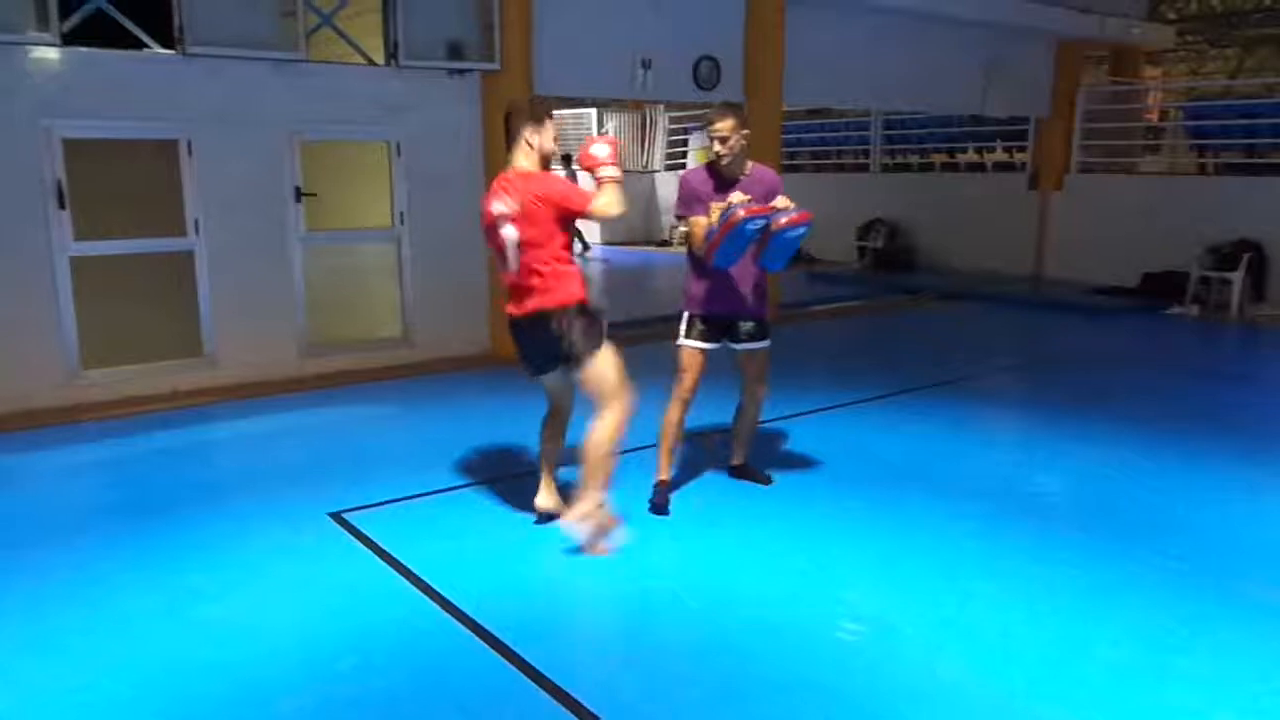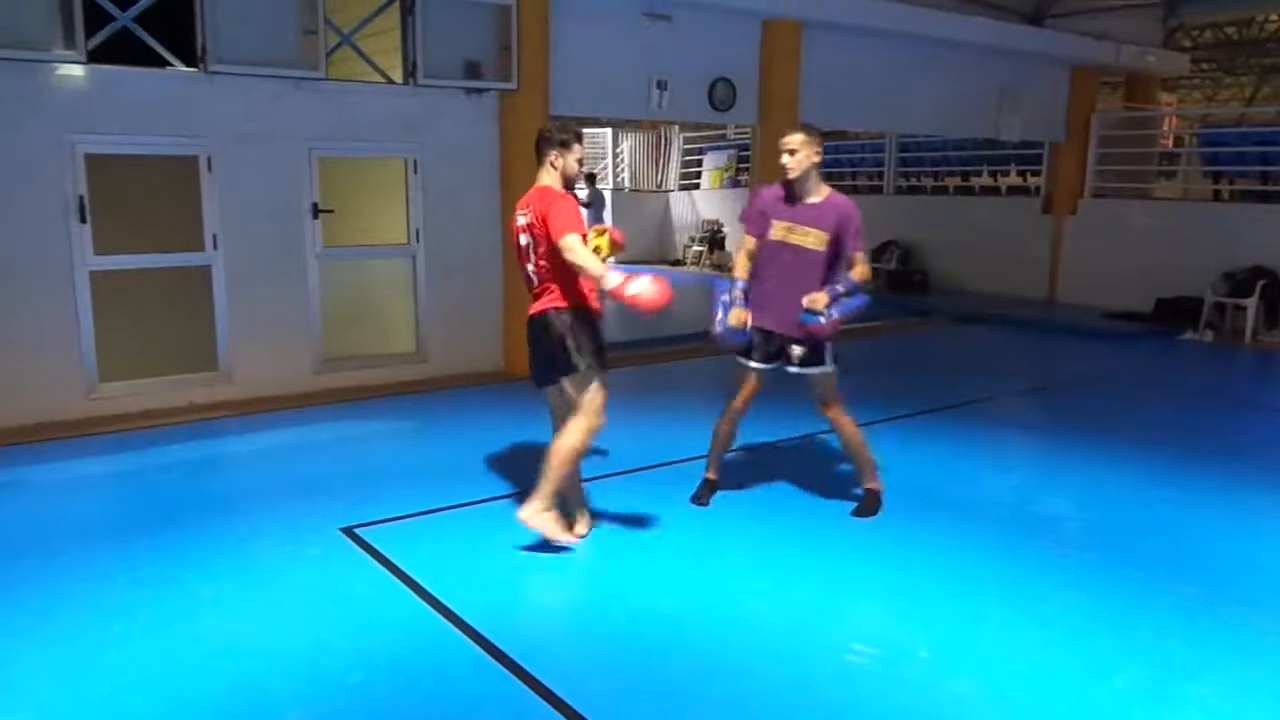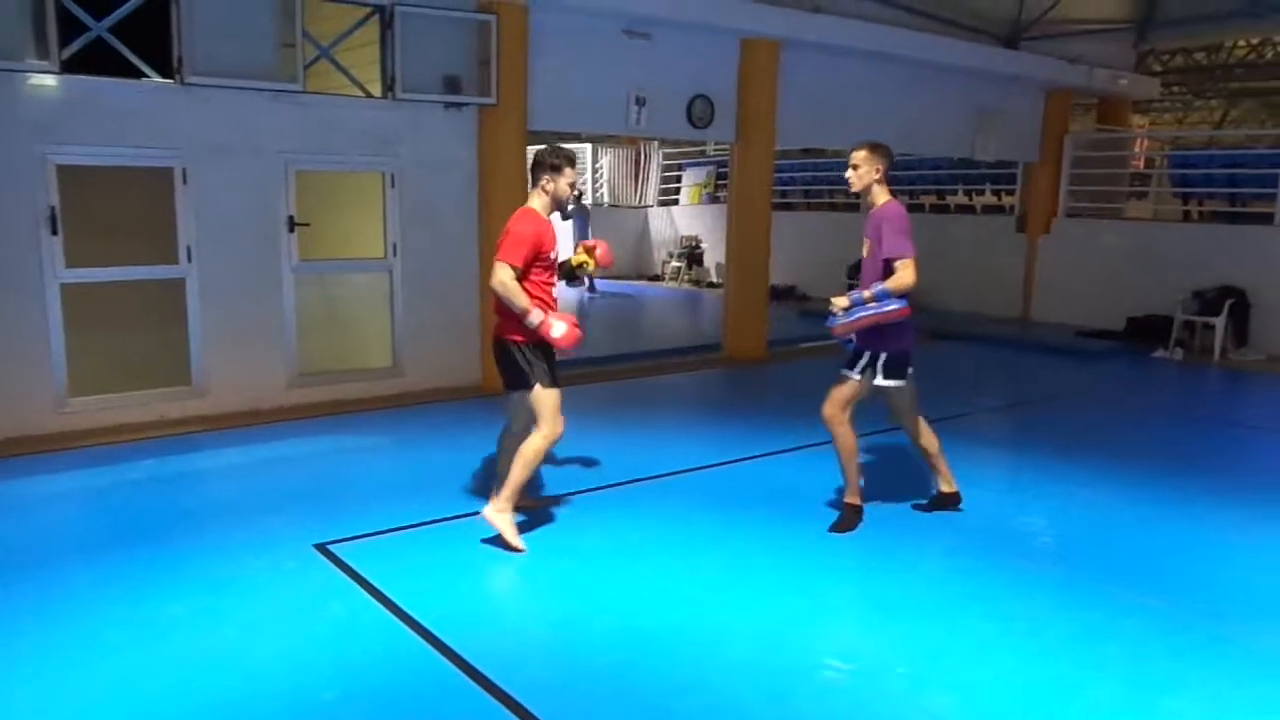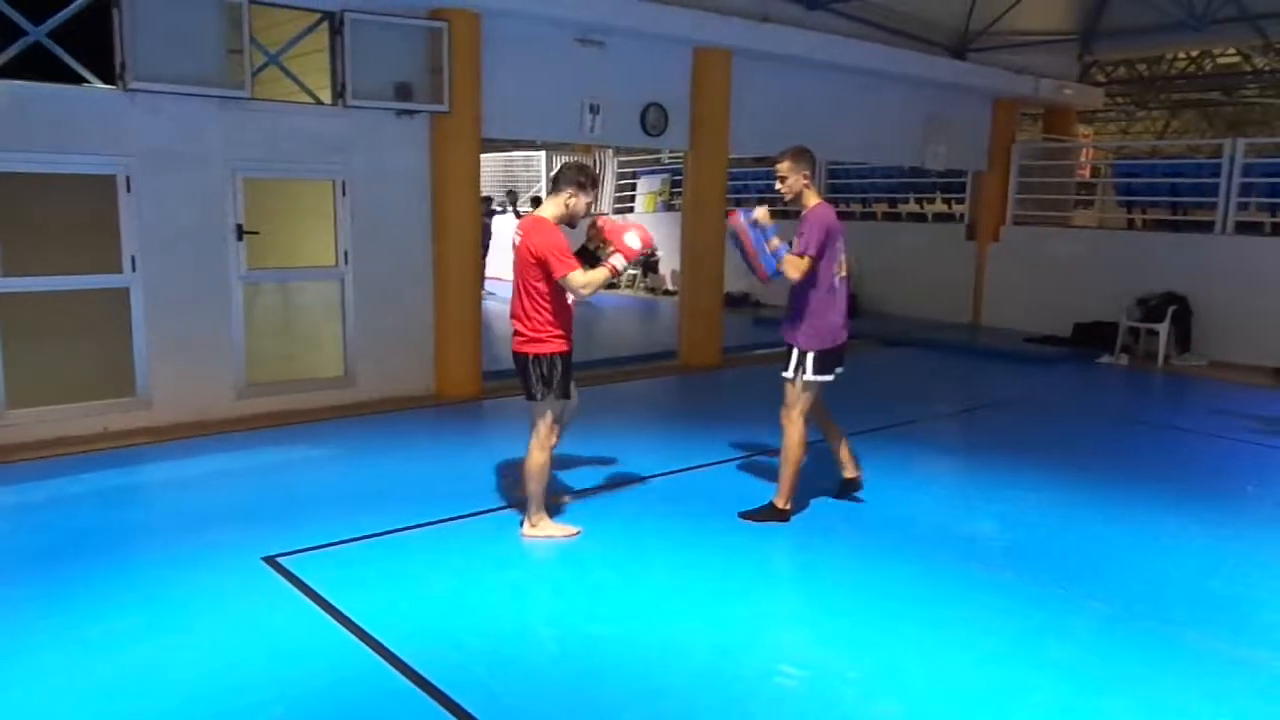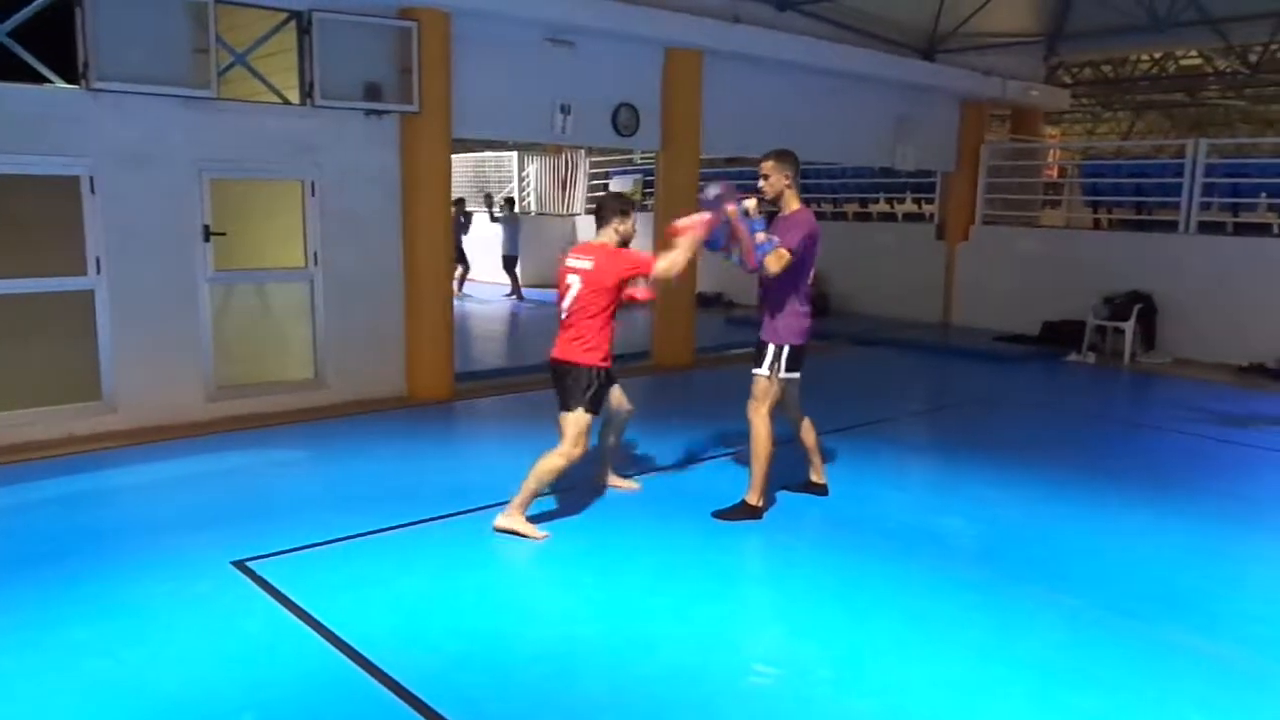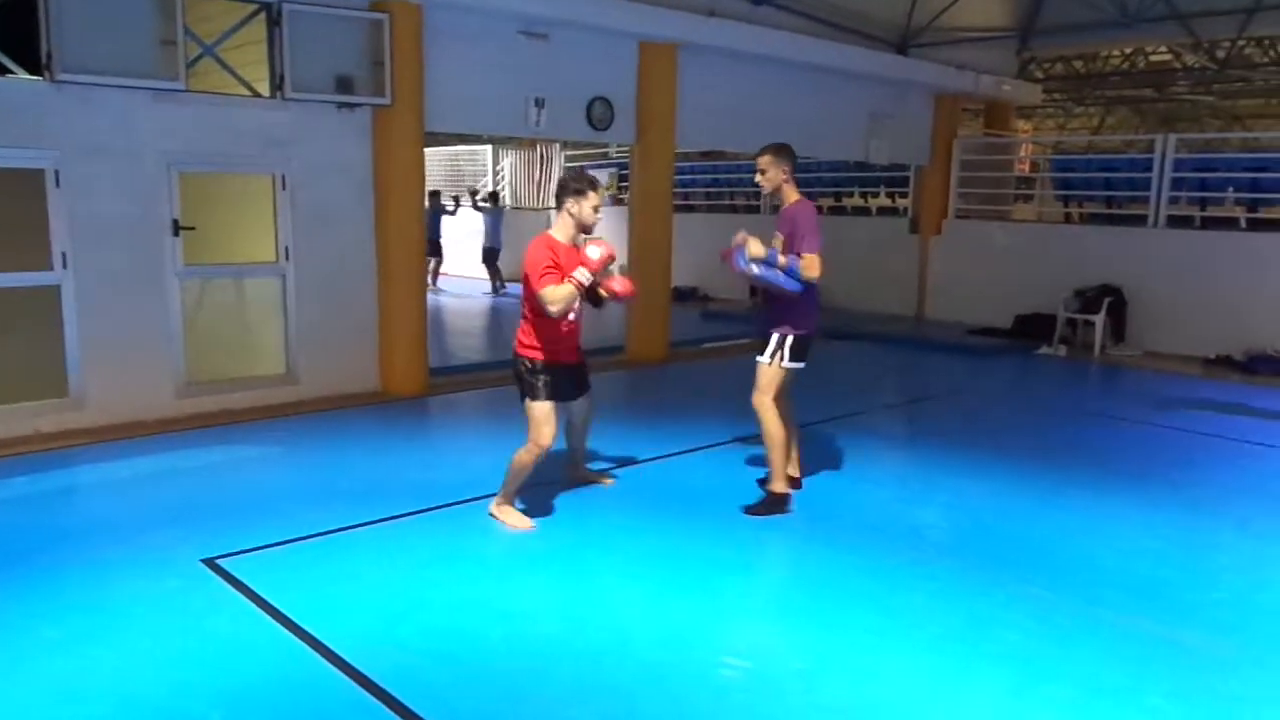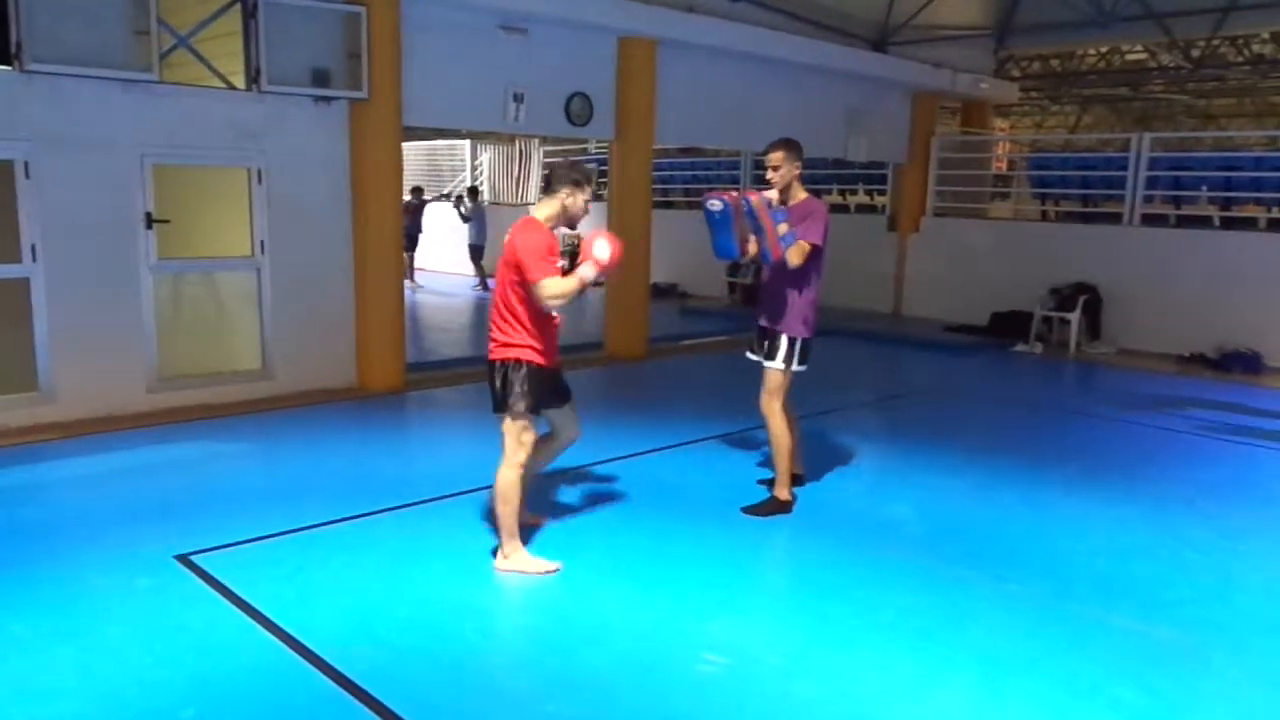
dt=0.7s
person 1, frame 1
left shoulder: (498, 195)
right shoulder: (544, 187)
right elbow: (610, 208)
right wrist: (608, 171)
left hip: (526, 315)
right hip: (561, 312)
left knee: (561, 403)
right knee: (616, 402)
left ankle: (547, 491)
right ankle: (586, 506)
person 1, frame 2
left shoulder: (525, 207)
right shoulder: (557, 201)
right elbow: (574, 252)
left wrist: (597, 249)
right wrist: (618, 280)
left hip: (542, 319)
right hip: (569, 318)
left knee: (570, 417)
right knee: (589, 416)
left ankle: (577, 516)
right ankle: (541, 506)
person 1, frame 3
left shoulder: (538, 223)
right shoulder: (528, 224)
right elbow: (501, 281)
right wrist: (541, 321)
left hip: (525, 339)
right hip: (522, 340)
left knee: (521, 421)
right knee: (550, 427)
left ankle: (506, 493)
right ankle: (501, 506)
person 1, frame 4
left shoulder: (532, 224)
right shoulder: (547, 235)
right elbow: (581, 286)
right wrist: (620, 258)
left hip: (543, 343)
right hip: (544, 348)
left knee: (556, 420)
right knee: (547, 432)
left ankle: (536, 486)
right ankle: (536, 520)
person 1, frame 5
left shoulder: (575, 255)
right shoulder: (616, 259)
right elbow: (670, 267)
left wrist: (620, 295)
right wrist: (694, 231)
left hip: (589, 361)
right hip: (580, 364)
left knee: (621, 411)
right knee: (571, 448)
left ankle: (607, 474)
right ankle: (512, 513)
person 1, frame 6
left shoulder: (575, 247)
right shoulder: (542, 252)
right elbow: (554, 305)
left wrist: (602, 288)
right wrist: (586, 271)
left hip: (568, 355)
right hip: (538, 360)
left knee: (581, 416)
right knee: (542, 440)
left ankle: (577, 469)
right ankle: (503, 502)
person 1, frame 7
left shoulder: (538, 234)
right shoulder: (530, 237)
right elbow: (552, 294)
left wrist: (588, 269)
right wrist: (591, 267)
left hip: (540, 356)
right hip: (518, 358)
left knee: (568, 432)
right knee: (518, 451)
left ankle: (510, 497)
right ankle: (510, 552)
person 2, frame 1
left shoulder: (767, 179)
right shoulder: (694, 181)
right elbow: (701, 245)
right wrist: (725, 217)
left hip: (749, 302)
right hip: (703, 303)
left knee: (756, 388)
right knee: (684, 390)
left ankle: (738, 460)
right ankle: (663, 478)
person 2, frame 2
left shoulder: (842, 209)
right shoulder: (768, 198)
left elbow: (859, 270)
right elbow: (746, 254)
left wrist: (831, 294)
right wrist: (736, 305)
left hip: (813, 326)
right hip: (766, 323)
left knee: (833, 412)
right knee: (739, 405)
left ankle: (872, 484)
right ankle: (711, 476)
person 2, frame 3
left shoulder: (891, 215)
right shoulder: (875, 214)
left elbow: (906, 278)
left wrist: (854, 299)
right wrist: (852, 309)
left hip: (882, 338)
right hip: (880, 335)
left knee: (833, 411)
right knee: (908, 416)
left ankle: (852, 501)
right ankle: (947, 488)
person 2, frame 4
left shoulder: (817, 219)
right shoulder: (819, 216)
left elbow: (794, 272)
left wrist: (769, 230)
left hip: (813, 335)
right hip: (826, 331)
left knee: (792, 415)
right knee: (814, 408)
left ankle: (782, 503)
right ankle: (850, 472)
person 2, frame 5
left shoulder: (802, 221)
right shoulder: (782, 220)
left elbow: (773, 265)
left hip: (783, 331)
right hip: (784, 329)
left knee: (758, 411)
right knee: (793, 407)
left ankle: (754, 501)
right ankle: (817, 477)
person 2, frame 6
left shoulder: (802, 213)
right shoulder: (785, 212)
left elbow: (811, 271)
left wrist: (767, 253)
right wrist: (754, 248)
left hip: (790, 323)
right hip: (781, 320)
left knee: (763, 399)
right knee: (776, 398)
left ankle: (778, 489)
right ankle: (792, 471)
person 2, frame 7
left shoulder: (814, 210)
right shoulder: (778, 208)
left elbow: (794, 259)
right elbow: (750, 253)
left hip: (793, 322)
right hip: (771, 316)
left knee: (770, 403)
right knee: (777, 400)
left ankle: (782, 494)
right ankle: (794, 469)
